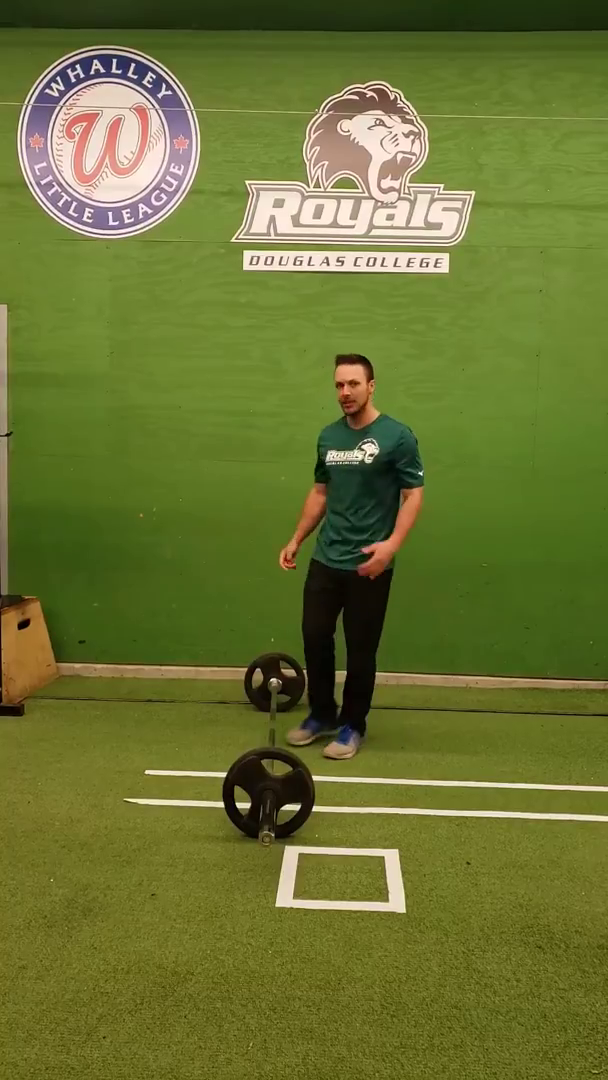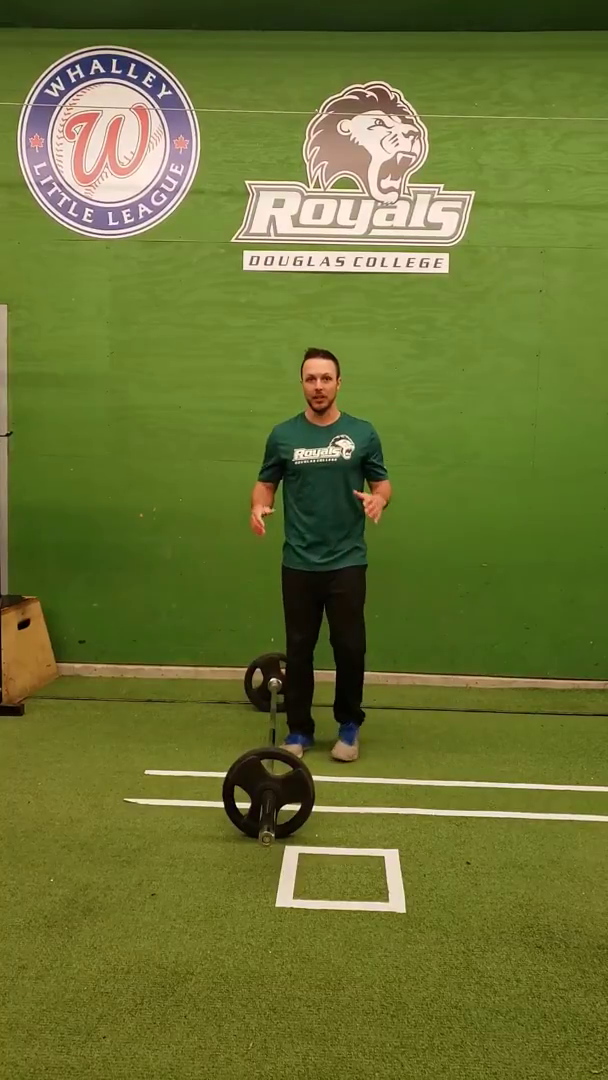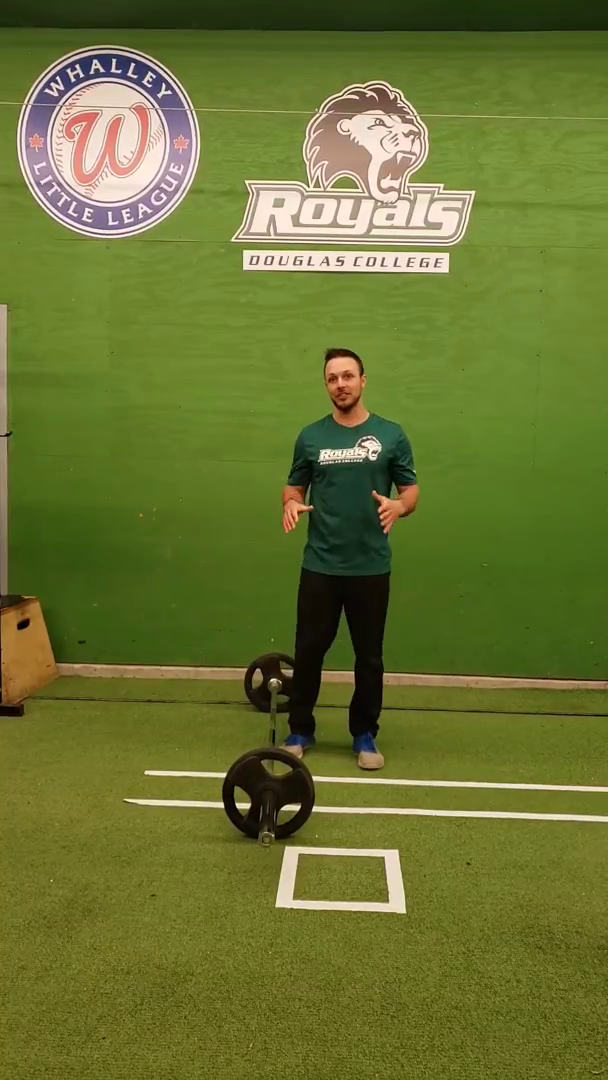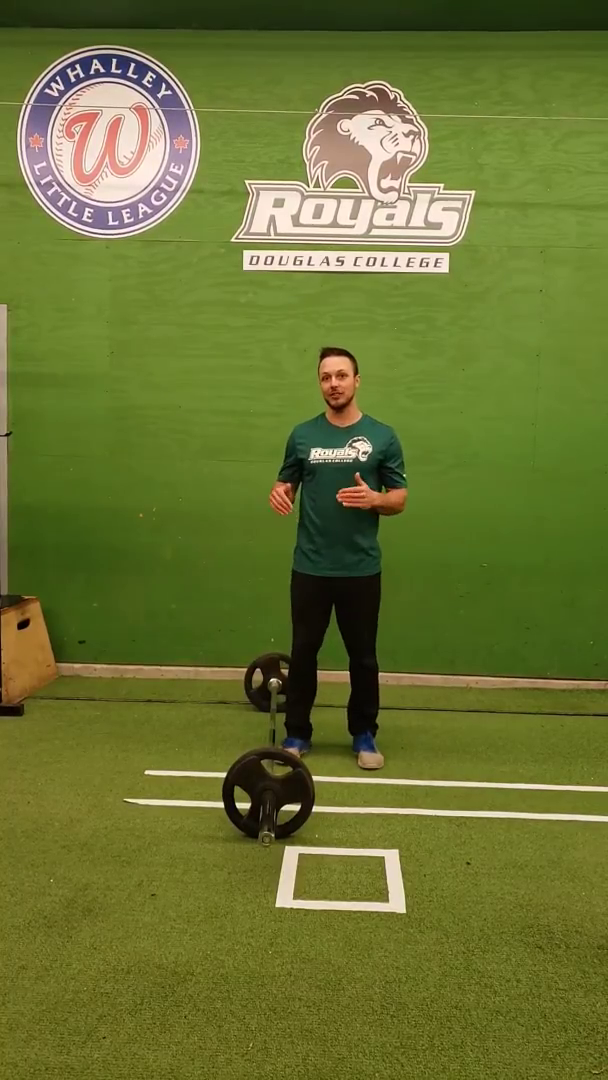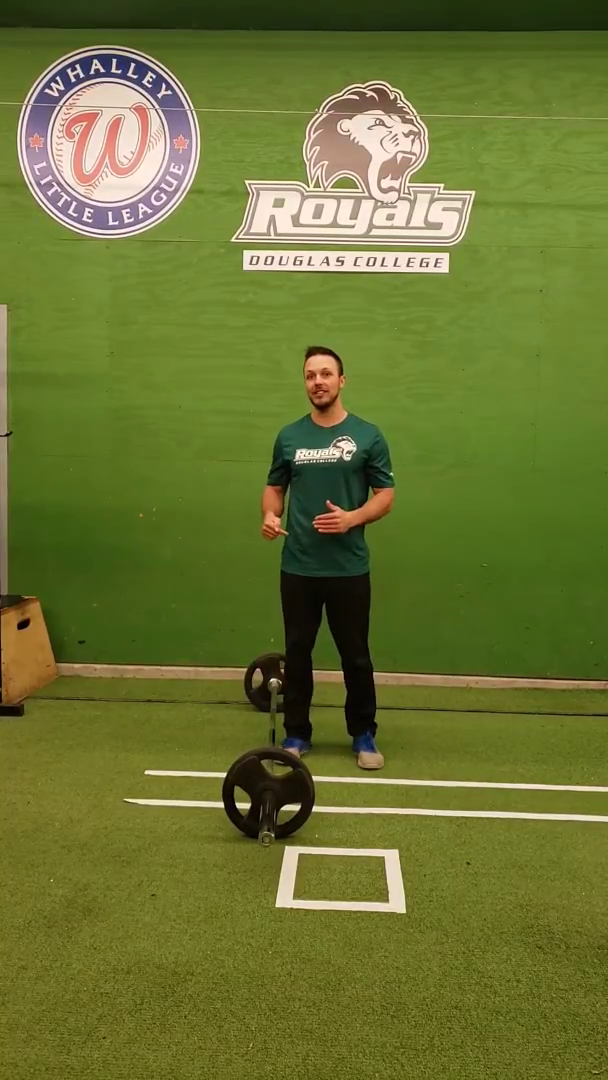
dt=0.7s
person 1, frame 1
left shoulder: (397, 436)
right shoulder: (329, 436)
left elbow: (413, 495)
left wrist: (393, 543)
right wrist: (296, 539)
left hip: (369, 564)
right hip: (325, 559)
left knee: (361, 648)
right knee: (314, 639)
left ankle: (352, 725)
right ankle: (320, 714)
person 1, frame 2
left shoulder: (362, 433)
right shoulder: (283, 435)
left elbow: (381, 482)
right elbow: (265, 484)
left wrist: (378, 499)
right wrist: (258, 507)
left hip: (347, 561)
right hip: (299, 563)
left knee: (349, 645)
right knee: (299, 649)
left ankle: (349, 722)
right ankle: (299, 729)
person 1, frame 3
left shoulder: (390, 435)
right shoulder: (310, 436)
left elbow: (411, 490)
right elbow: (294, 487)
left wrist: (399, 505)
right wrist: (291, 505)
left hip: (370, 567)
right hip: (320, 565)
left knee: (369, 655)
right knee: (309, 649)
left ankle: (364, 734)
right ankle: (300, 730)
person 1, frame 4
left shoulder: (382, 436)
right shoulder: (302, 434)
left elbow: (399, 498)
right elbow: (286, 484)
left wrist: (374, 498)
right wrist: (278, 494)
left hip: (361, 568)
right hip: (309, 567)
left knee: (363, 656)
right knee: (303, 652)
left ankle: (364, 734)
right ankle: (297, 733)
person 1, frame 5
left shoulder: (367, 435)
right shoulder: (288, 436)
left elbow: (385, 495)
right elbow: (274, 486)
left wrist: (353, 517)
right wrist: (270, 515)
left hip: (348, 568)
right hip: (297, 567)
left knee: (355, 655)
right knee: (297, 652)
left ankle: (363, 734)
right ankle: (296, 733)
